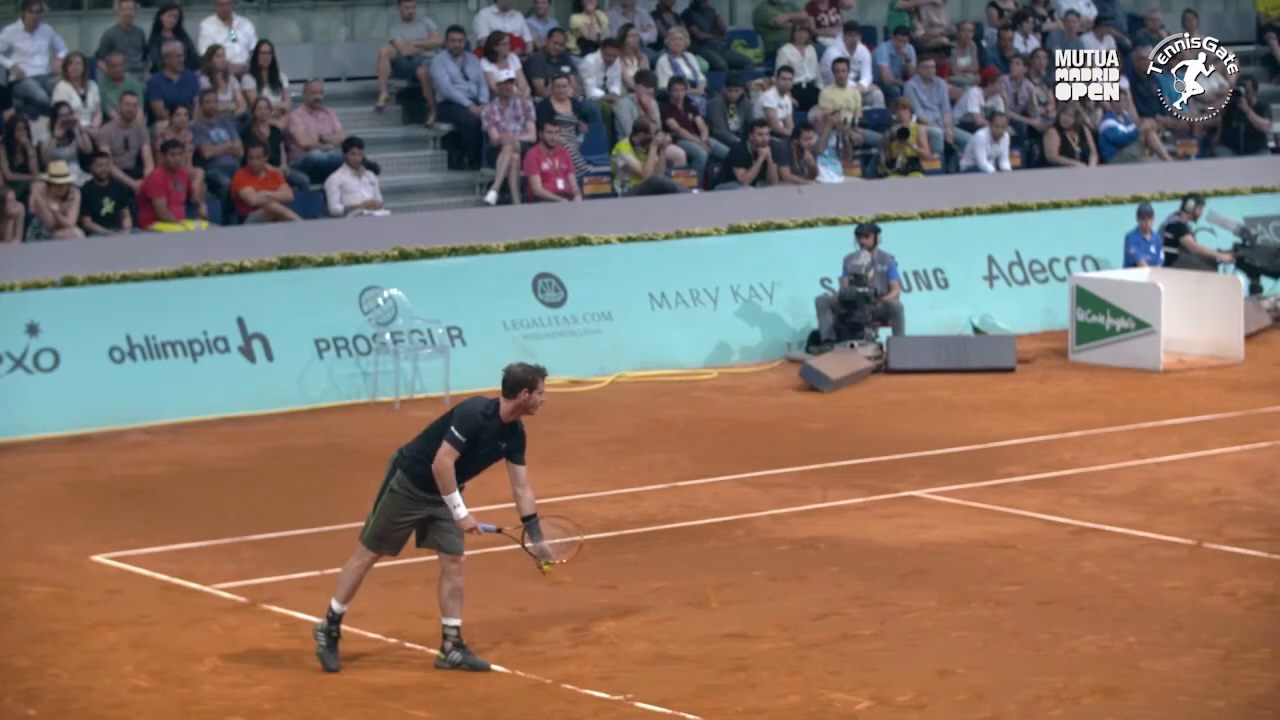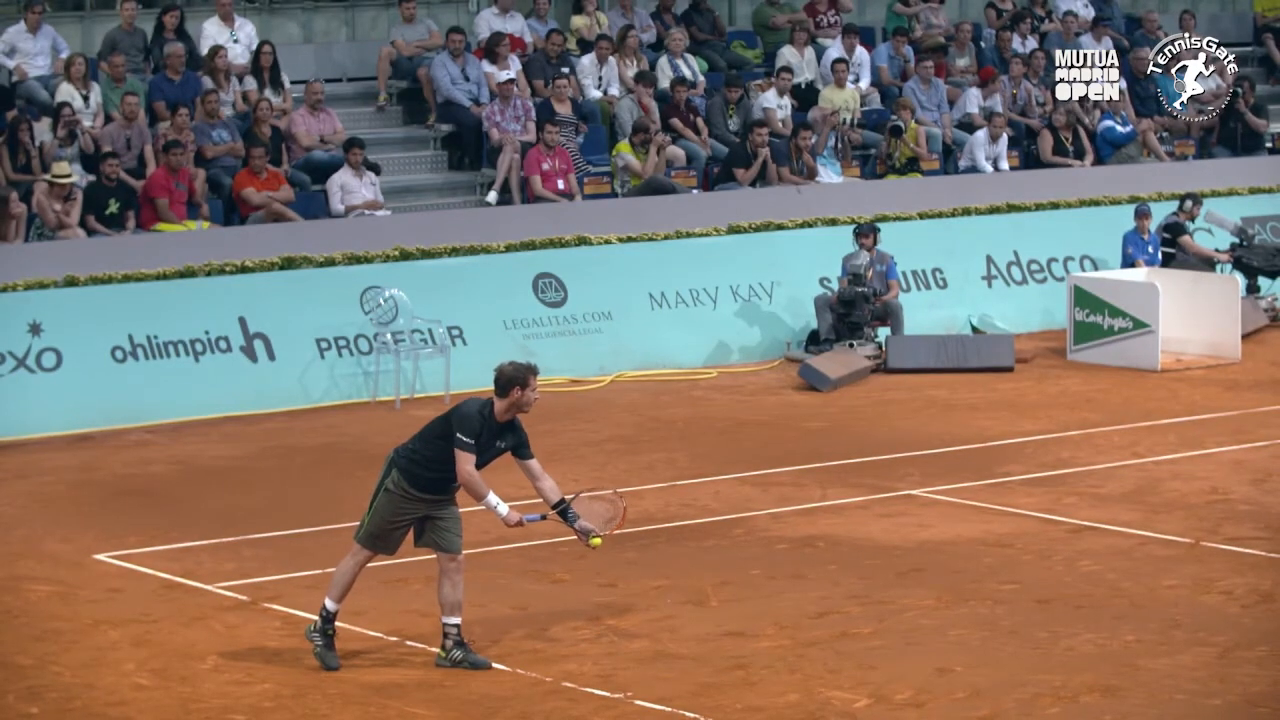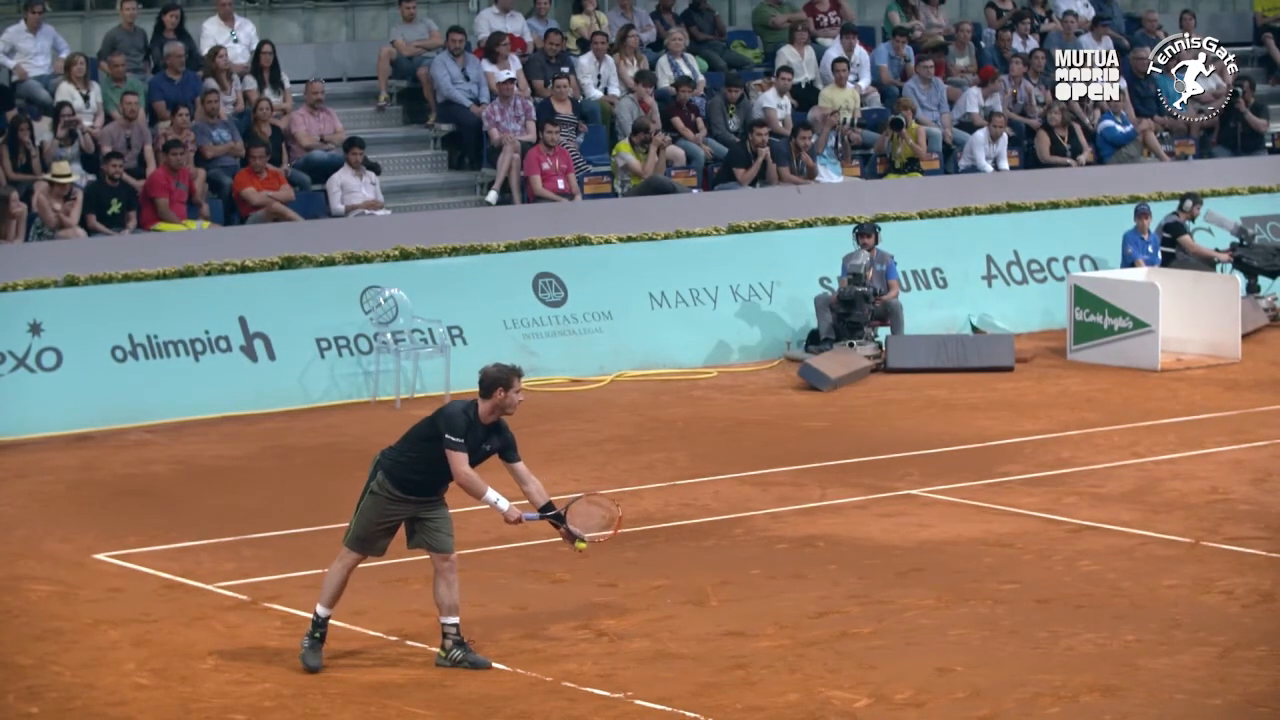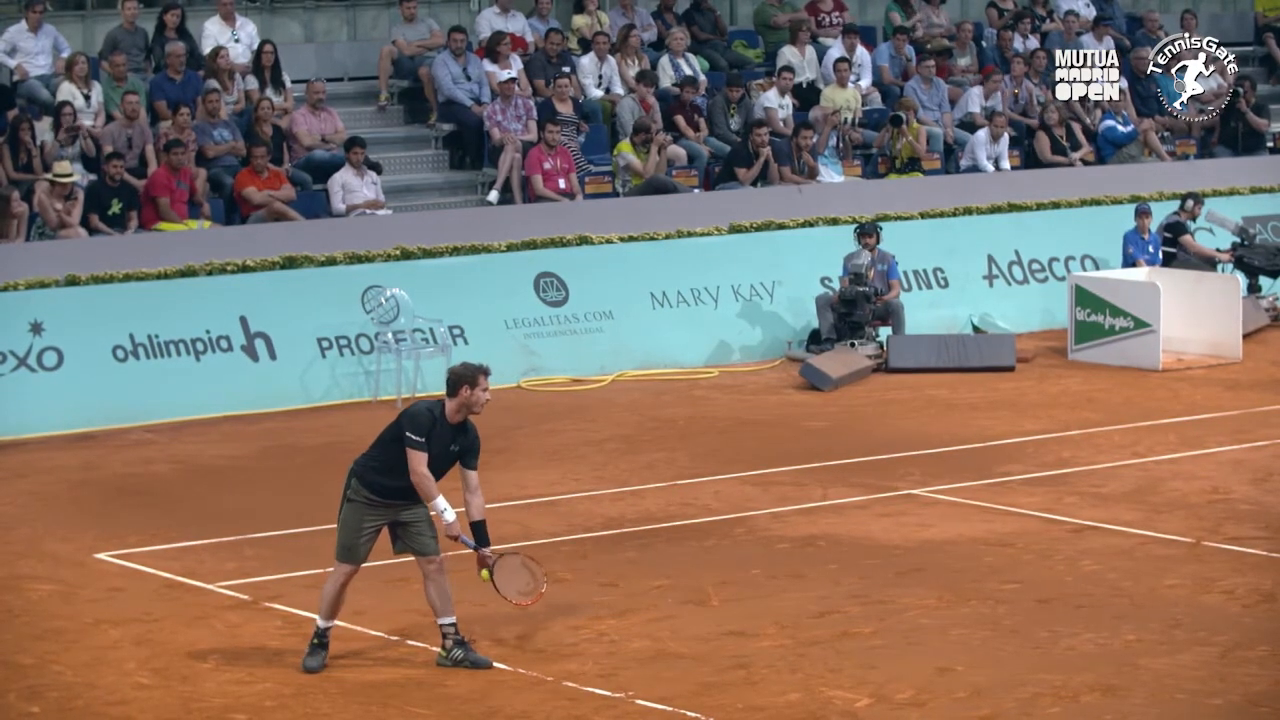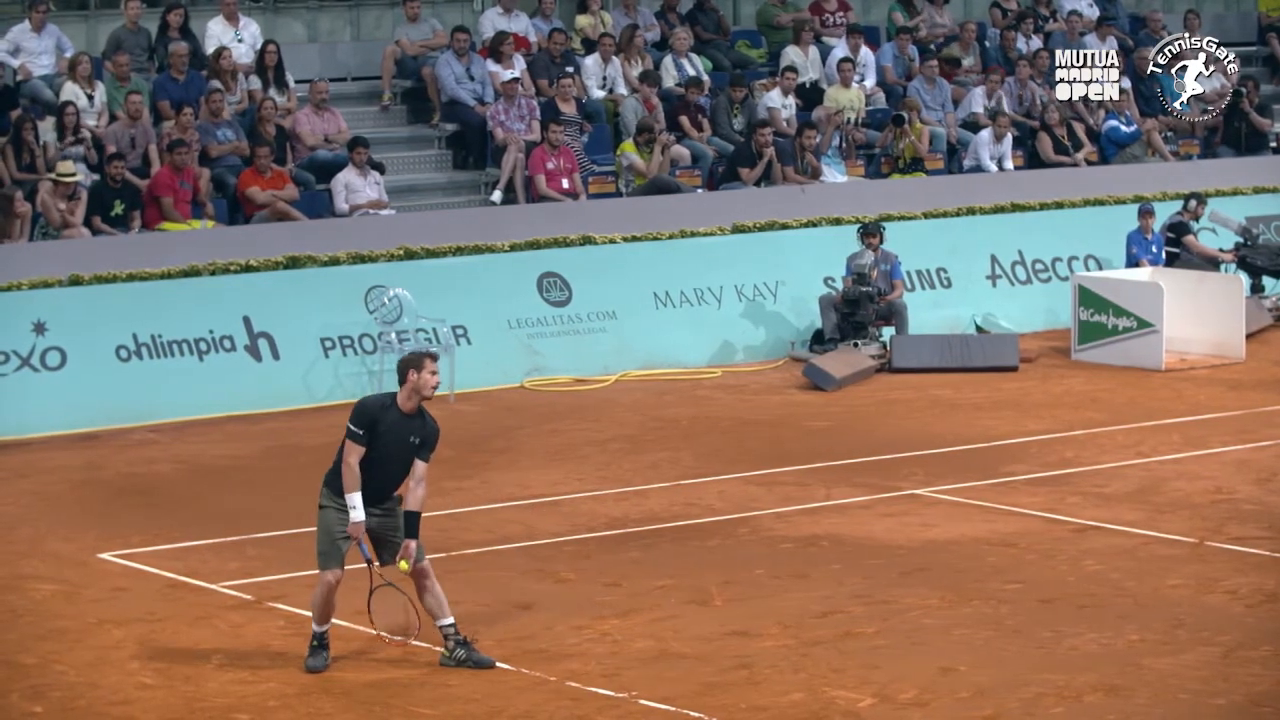
dt=1s
person 1, frame 1
left shoulder: (515, 433)
right shoulder: (474, 413)
left elbow: (522, 488)
right elbow: (441, 464)
left wrist: (535, 537)
right wrist: (461, 514)
left hip: (445, 493)
right hip: (408, 483)
left knee: (454, 562)
right knee: (368, 554)
left ankle: (451, 646)
right ankle: (329, 628)
person 1, frame 2
left shoulder: (513, 431)
right shoulder: (470, 414)
left elbow: (541, 479)
right elbow: (466, 474)
left wrist: (572, 519)
right wrist: (502, 510)
left hip: (441, 494)
right hip: (403, 483)
left knee: (453, 561)
right knee: (362, 553)
left ankle: (451, 645)
right ankle: (323, 627)
person 1, frame 3
left shoulder: (500, 433)
right shoulder: (456, 416)
left elbow: (528, 482)
right elbow: (462, 474)
left wrist: (559, 522)
right wrist: (503, 506)
left hip: (429, 496)
right hip: (389, 486)
left knee: (447, 561)
right knee: (350, 557)
left ankle: (451, 644)
right ankle: (315, 634)
person 1, frame 4
left shoulder: (468, 436)
right shoulder: (420, 415)
left elbow: (473, 492)
right elbow: (418, 473)
left wrist: (483, 543)
right wrist: (448, 516)
left hip: (408, 500)
right hip: (366, 494)
left knee: (434, 563)
right knee: (345, 570)
left ankle: (451, 644)
right ankle: (319, 641)
person 1, frame 5
left shoulder: (428, 428)
right shoulder: (370, 408)
left elbow: (417, 482)
right elbow: (350, 463)
left wrist: (411, 536)
right wrist: (356, 515)
left hip: (385, 504)
right hip: (341, 501)
left knee: (422, 569)
right knee: (330, 578)
left ankle: (453, 645)
right ankle: (319, 643)
